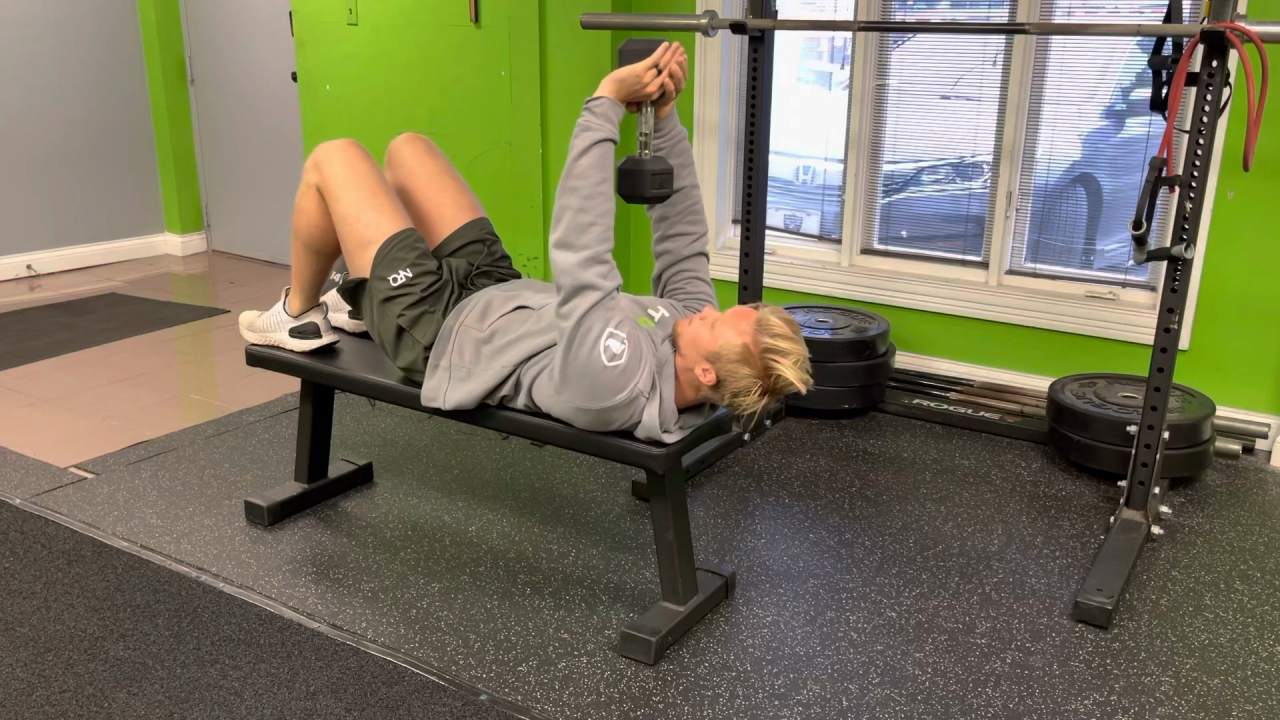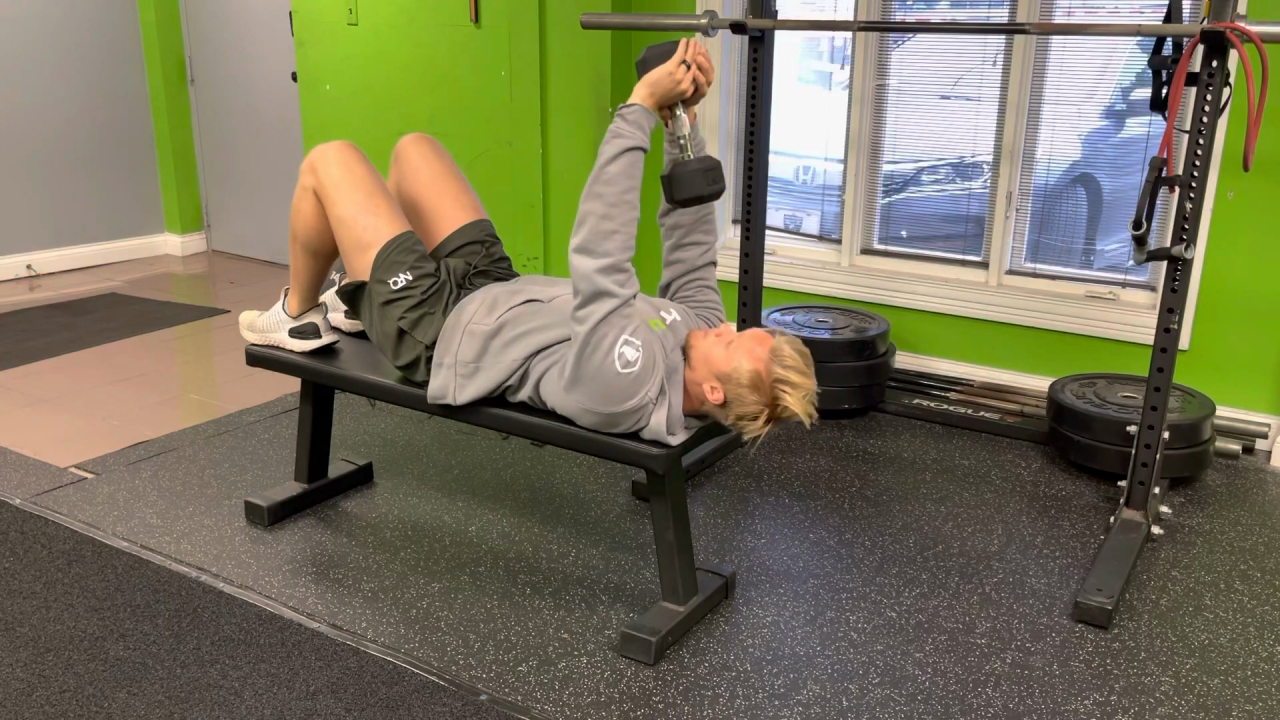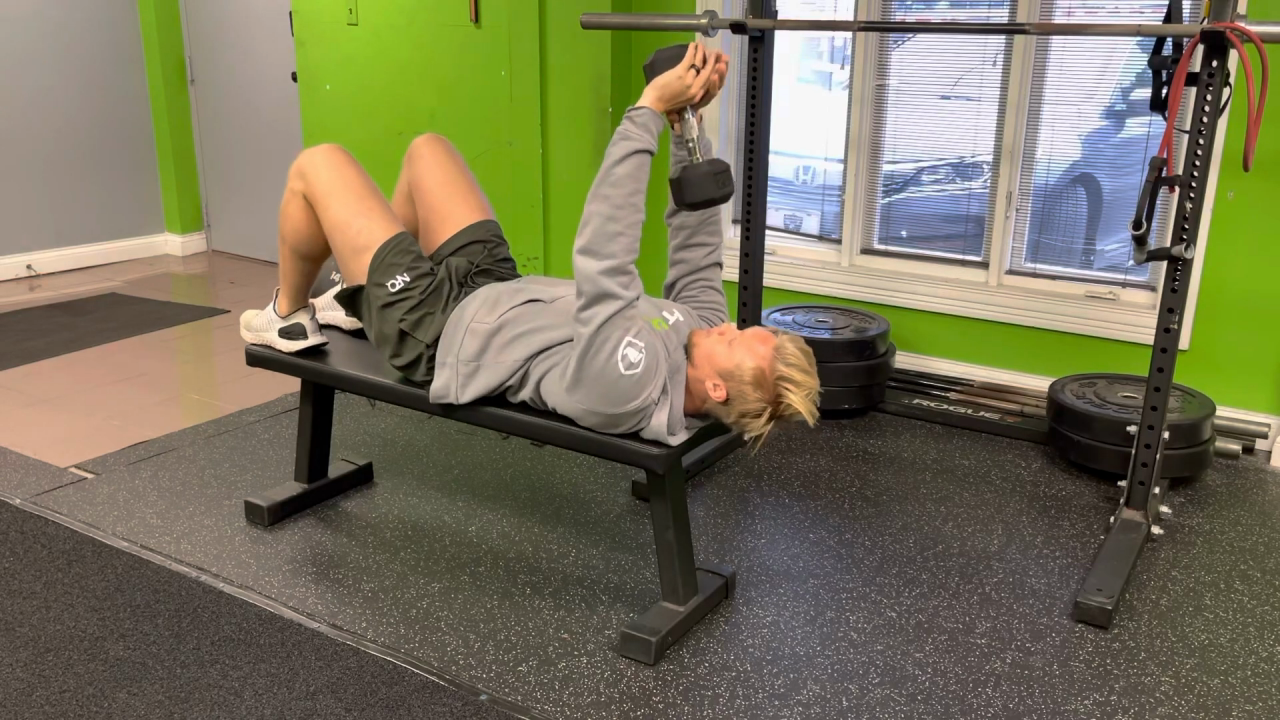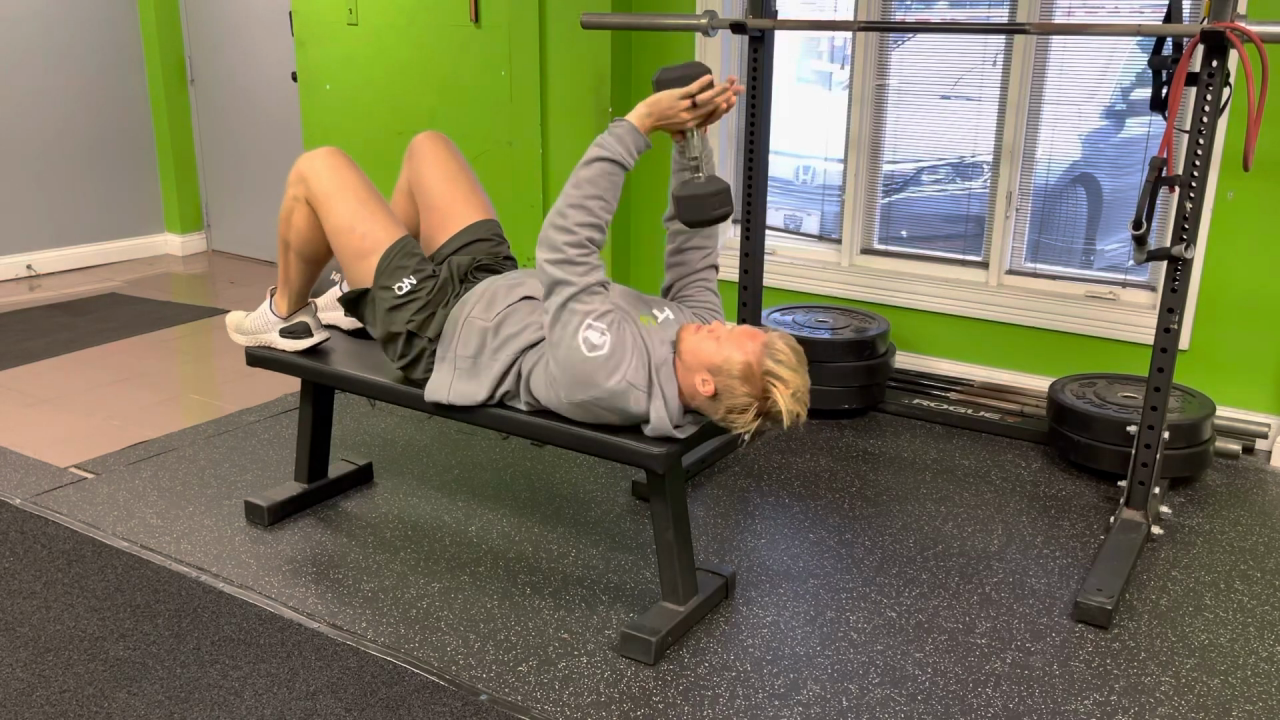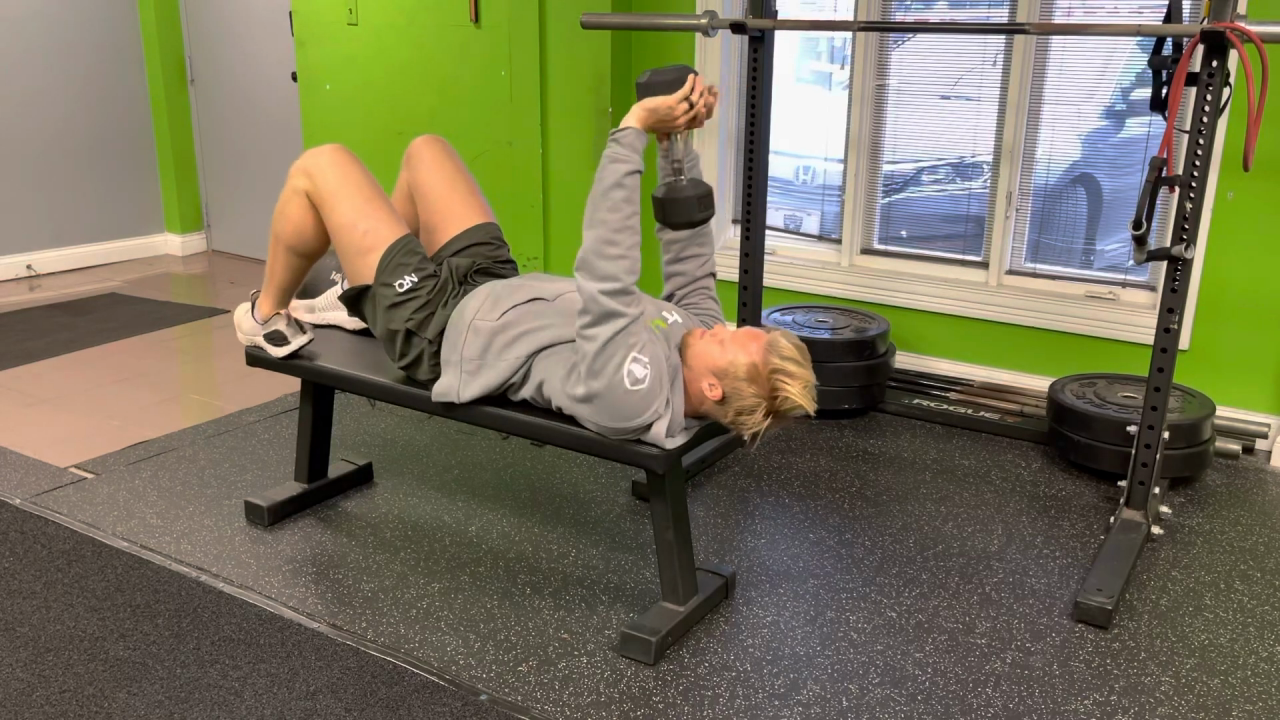
dt=0.4s
person 1, frame 1
left shoulder: (618, 386)
right shoulder: (699, 342)
left elbow: (578, 253)
right elbow: (683, 239)
left wrist: (606, 101)
right wrist: (663, 112)
left hip: (437, 331)
right hip: (496, 294)
left knee: (332, 159)
right knee: (407, 149)
left ankle: (298, 316)
right ankle: (358, 302)
person 1, frame 2
left shoulder: (626, 390)
right shoulder: (699, 331)
left elbow: (597, 257)
right elbow: (692, 240)
left wrist: (642, 105)
right wrist: (684, 115)
left hip: (436, 329)
right hip: (490, 293)
left knee: (329, 161)
right knee: (414, 148)
left ankle: (298, 317)
right ankle: (356, 303)
person 1, frame 3
left shoulder: (631, 389)
right shoulder: (703, 334)
left elbow: (602, 260)
right elbow: (698, 243)
left wrist: (651, 109)
right wrist: (688, 119)
left hip: (434, 329)
right hip: (493, 290)
left knee: (317, 165)
right knee: (427, 149)
left ankle: (289, 317)
right ankle: (358, 302)
person 1, frame 4
left shoulder: (609, 378)
right shoulder: (701, 336)
left elbow: (564, 248)
right elbow: (694, 247)
left wrist: (639, 123)
right wrist: (694, 135)
left hip: (437, 326)
right hip: (491, 285)
left knee: (318, 168)
right knee: (427, 144)
left ankle: (287, 316)
right ankle: (361, 297)
person 1, frame 5
left shoulder: (632, 400)
right shoulder: (703, 340)
left elbow: (606, 282)
right elbow: (690, 258)
left wrist: (636, 127)
right wrist: (678, 142)
left hip: (434, 324)
right hip: (492, 286)
left knee: (320, 165)
right knee: (425, 149)
left ankle: (269, 316)
right ankle: (358, 301)
